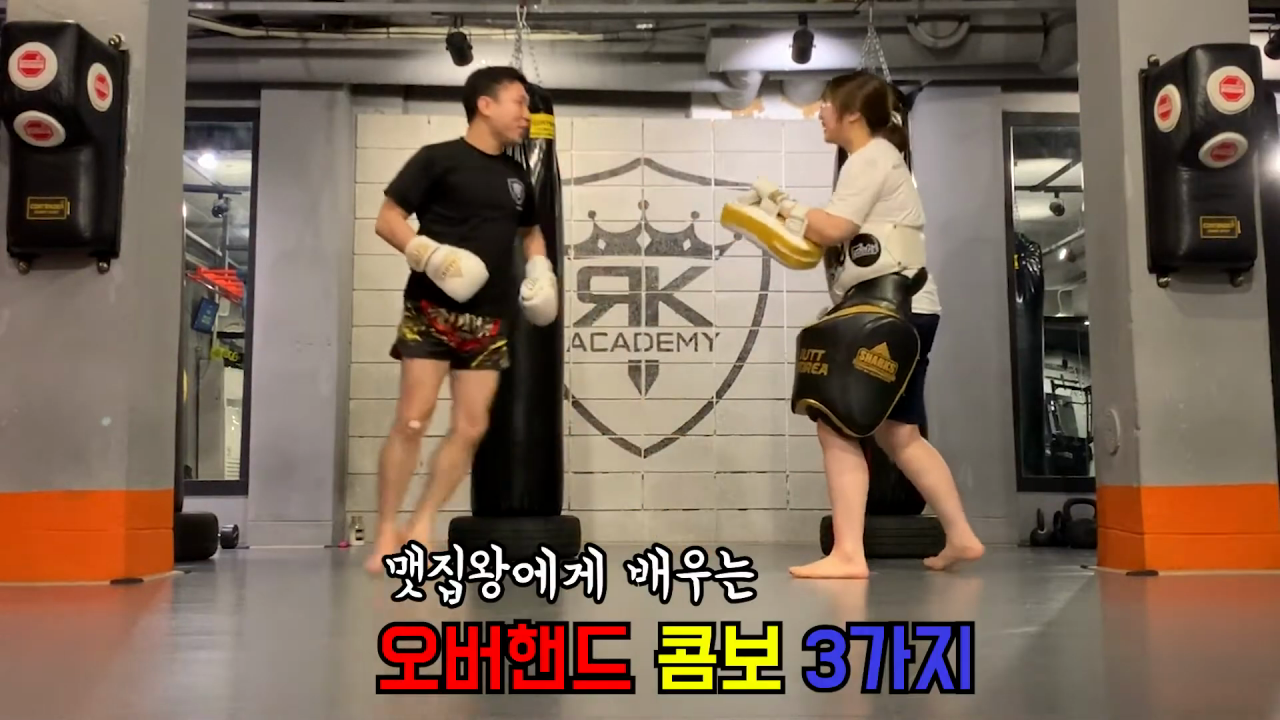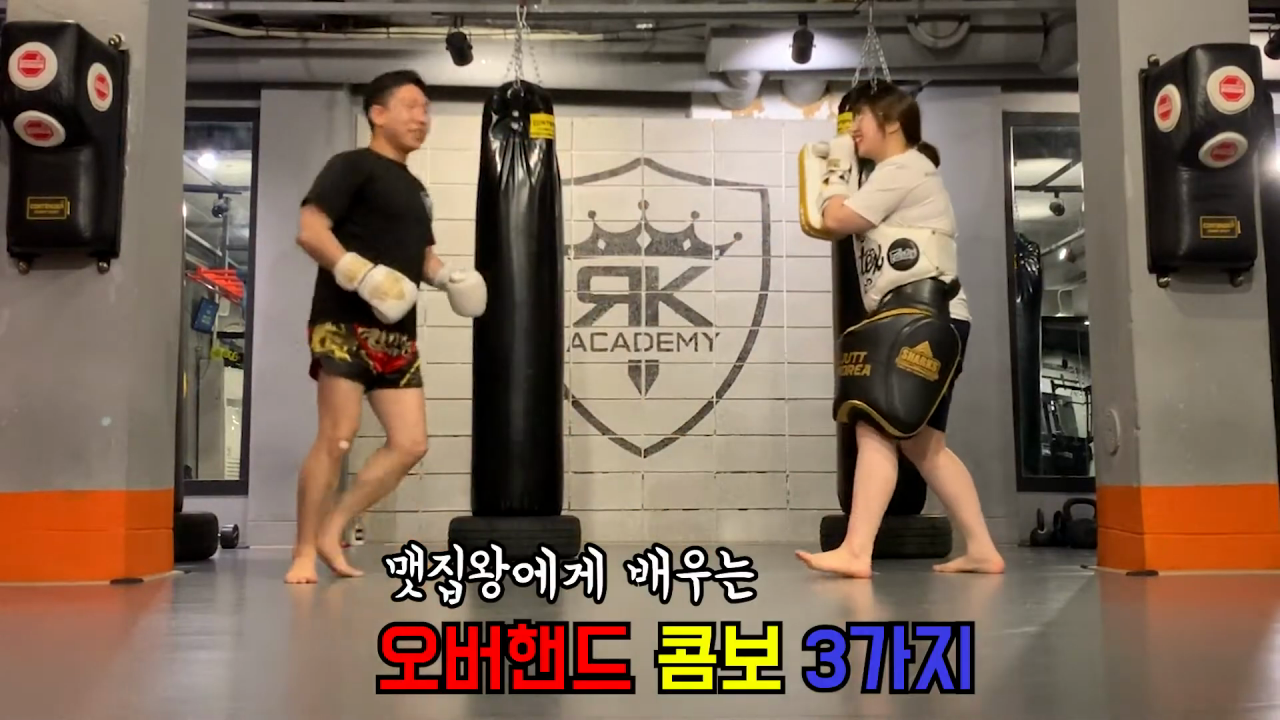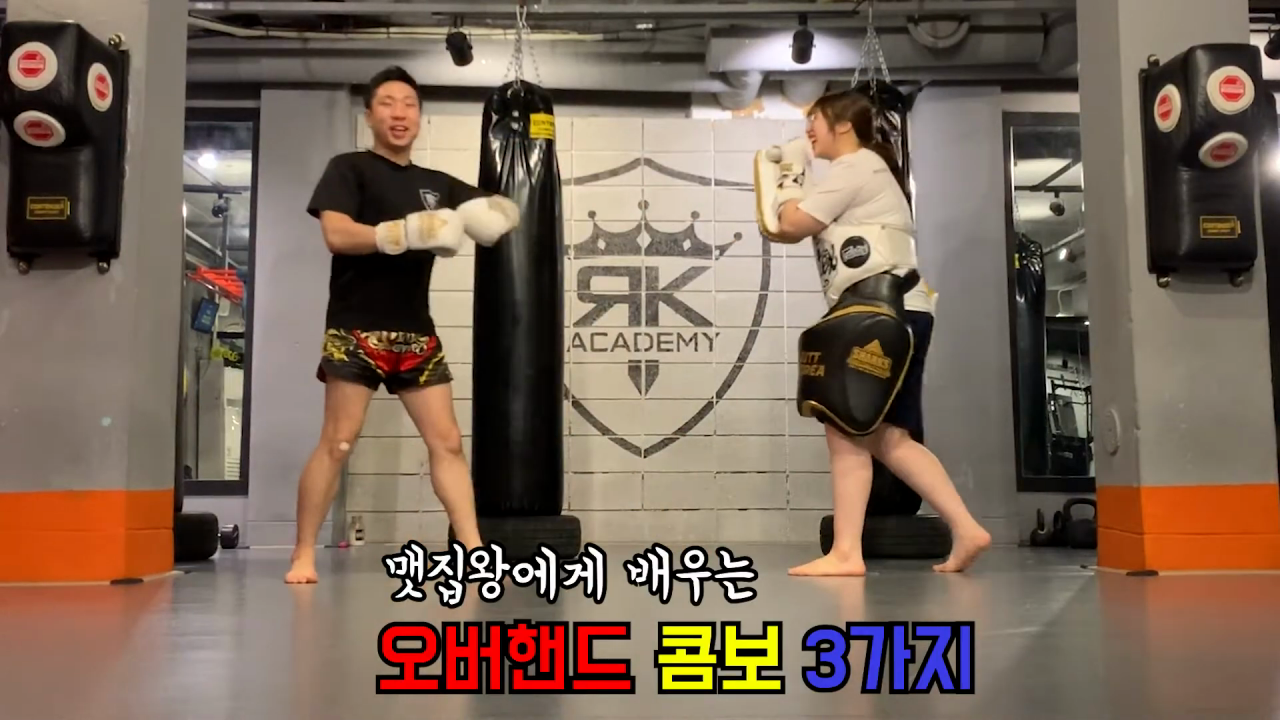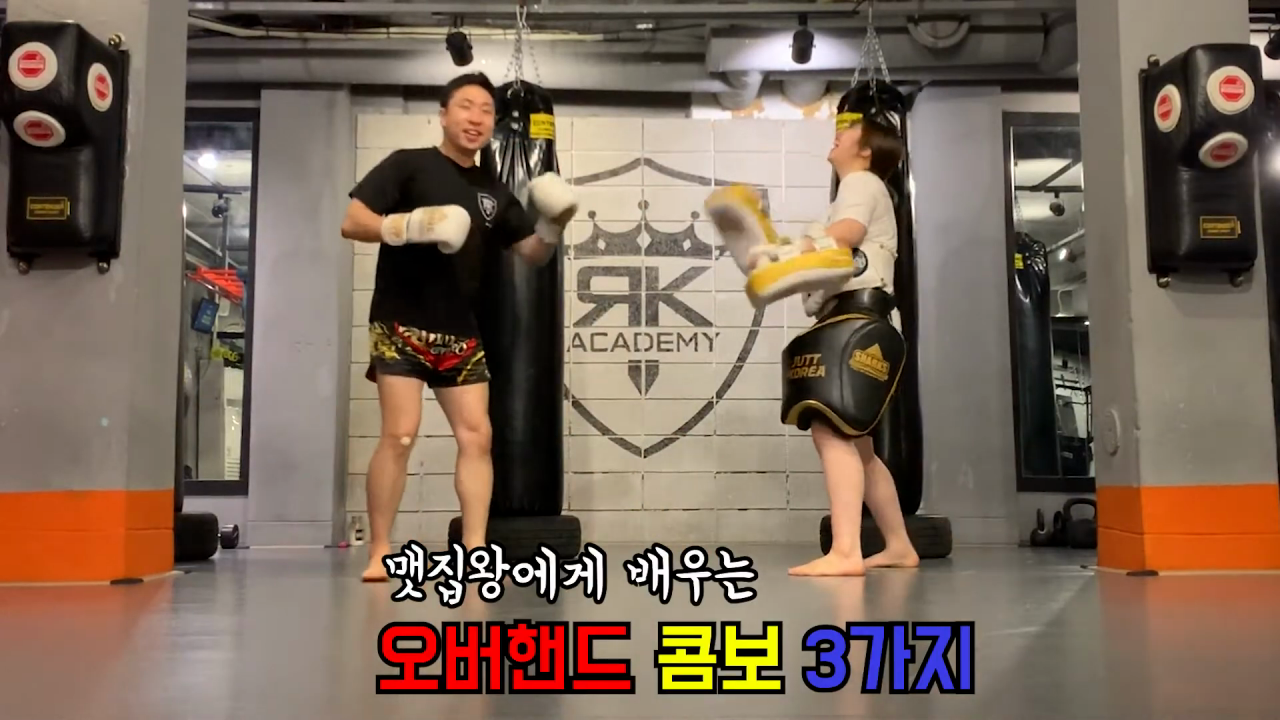
dt=0.5s
person 1, frame 1
left shoulder: (516, 174)
right shoulder: (438, 159)
left elbow: (531, 231)
right elbow: (386, 220)
left wrist: (541, 272)
right wrist: (431, 256)
left hip: (488, 320)
right hip: (432, 310)
left knee: (471, 430)
right knee: (413, 421)
left ankle: (419, 530)
right ankle: (386, 532)
person 1, frame 2
left shoulder: (414, 186)
right shoulder: (350, 167)
right elbow: (309, 231)
left wrist: (451, 279)
right wrist: (362, 275)
left hip: (397, 336)
right hip: (344, 326)
left knee: (408, 445)
right knee: (336, 439)
left ankle: (332, 527)
right ankle: (304, 552)
person 1, frame 3
left shoulder: (435, 184)
right shoulder: (348, 169)
left elbow: (502, 211)
right elbow: (337, 234)
left wrist: (490, 217)
right wrist: (407, 232)
left hip: (416, 334)
right hip: (357, 331)
left knee: (447, 441)
right knee: (338, 442)
left ankle: (473, 551)
right ankle: (304, 555)
person 1, frame 4
left shoulder: (493, 191)
right shoulder: (407, 164)
left elbow: (534, 250)
right elbow: (351, 220)
left wrist: (555, 221)
right wrist: (411, 224)
left hip: (459, 332)
right hip: (399, 325)
left knee: (476, 435)
right knee: (399, 434)
left ankle: (474, 552)
right ankle: (381, 552)
person 2, frame 1
left shoulder: (869, 161)
right shoulder: (878, 158)
left elbow: (832, 230)
left wrist: (781, 204)
right hip: (903, 313)
left knee: (838, 428)
right knee: (901, 436)
left ankle: (847, 555)
right ankle: (960, 536)
person 2, frame 2
left shoulder: (901, 169)
right shoulder: (907, 174)
left elbow: (837, 220)
left wrist: (837, 170)
left knee: (876, 428)
right knee: (921, 443)
left ankle: (856, 550)
right ankle: (981, 549)
person 2, frame 3
left shoulder: (852, 168)
right shoulder: (870, 171)
left elbow: (790, 224)
left wrist: (789, 177)
left hip: (883, 316)
right hip: (894, 316)
left knee: (846, 431)
right knee: (889, 440)
left ankle: (846, 552)
right ankle: (965, 530)
person 2, frame 4
left shoulder: (862, 184)
right shoulder: (846, 198)
left elbow: (843, 236)
right elbow: (818, 248)
left knee: (833, 433)
right knee: (853, 442)
left ankle: (845, 553)
right ankle: (899, 546)
